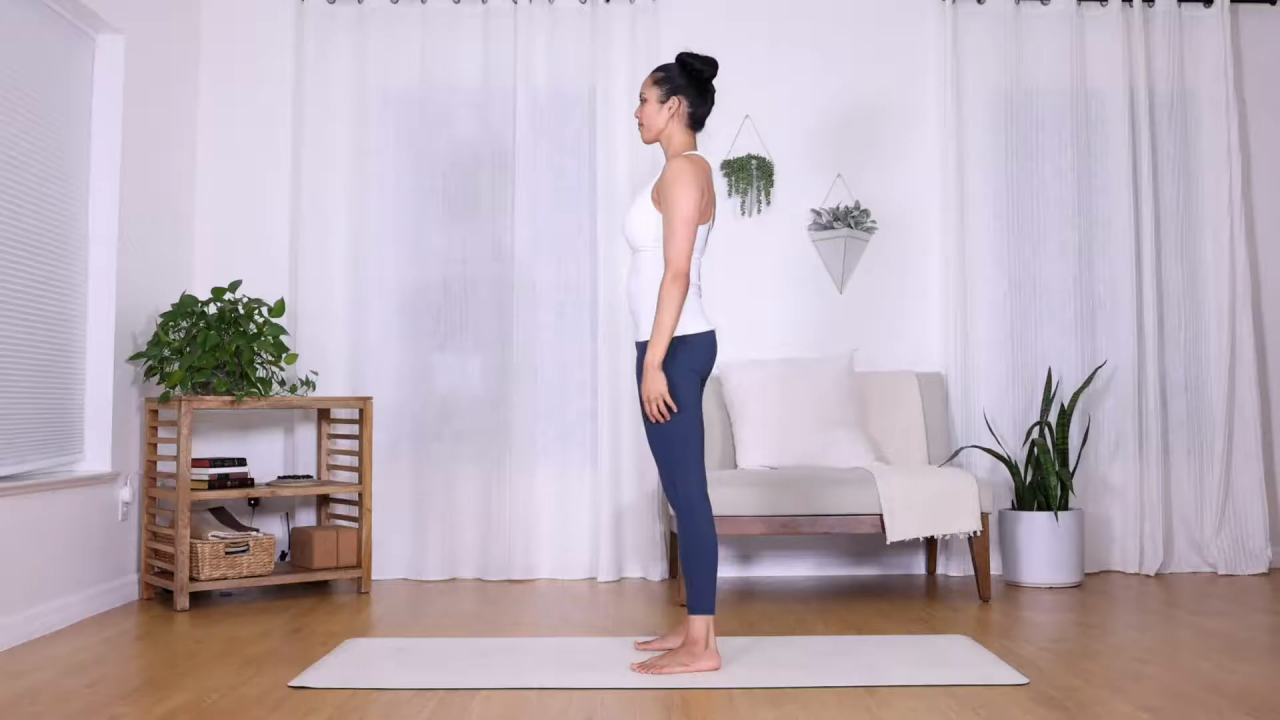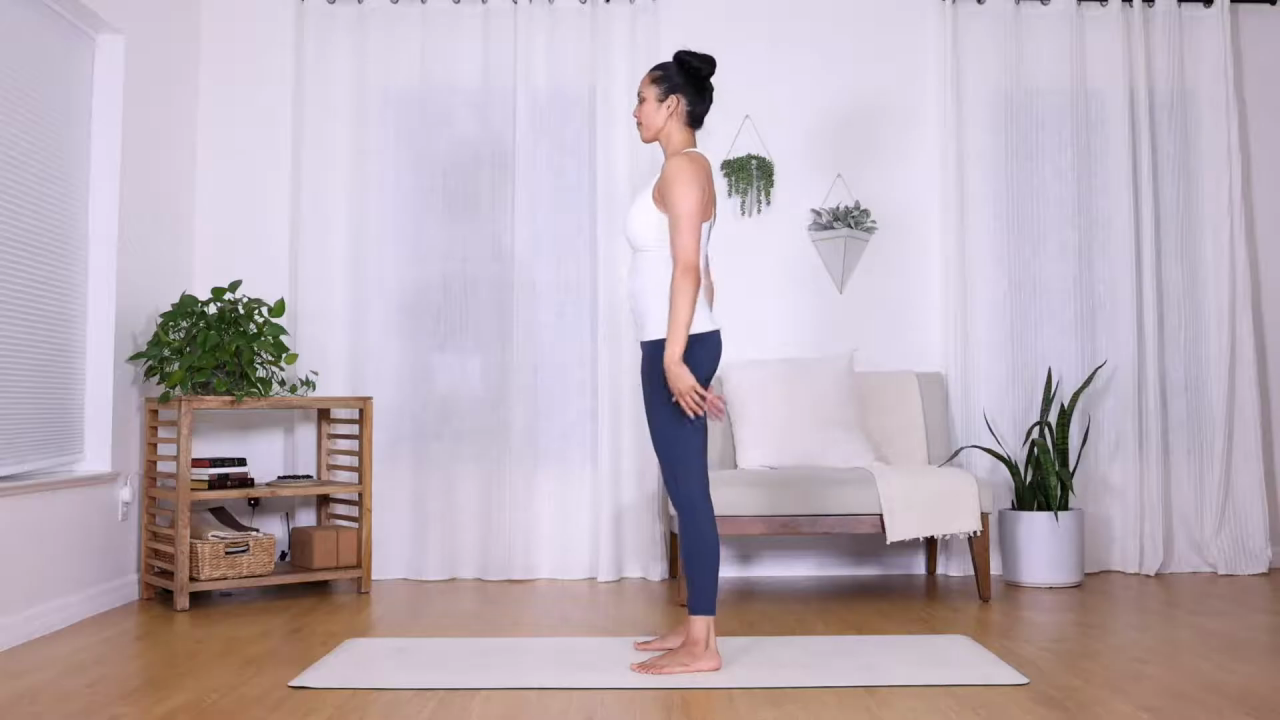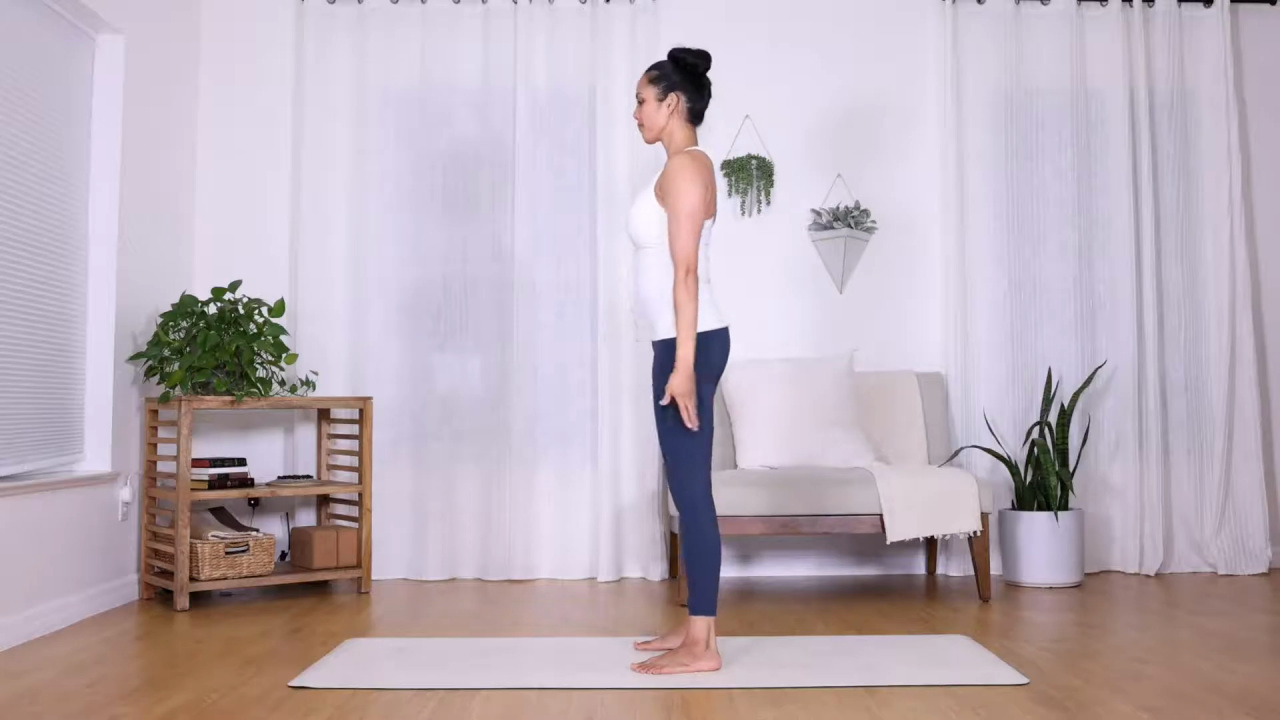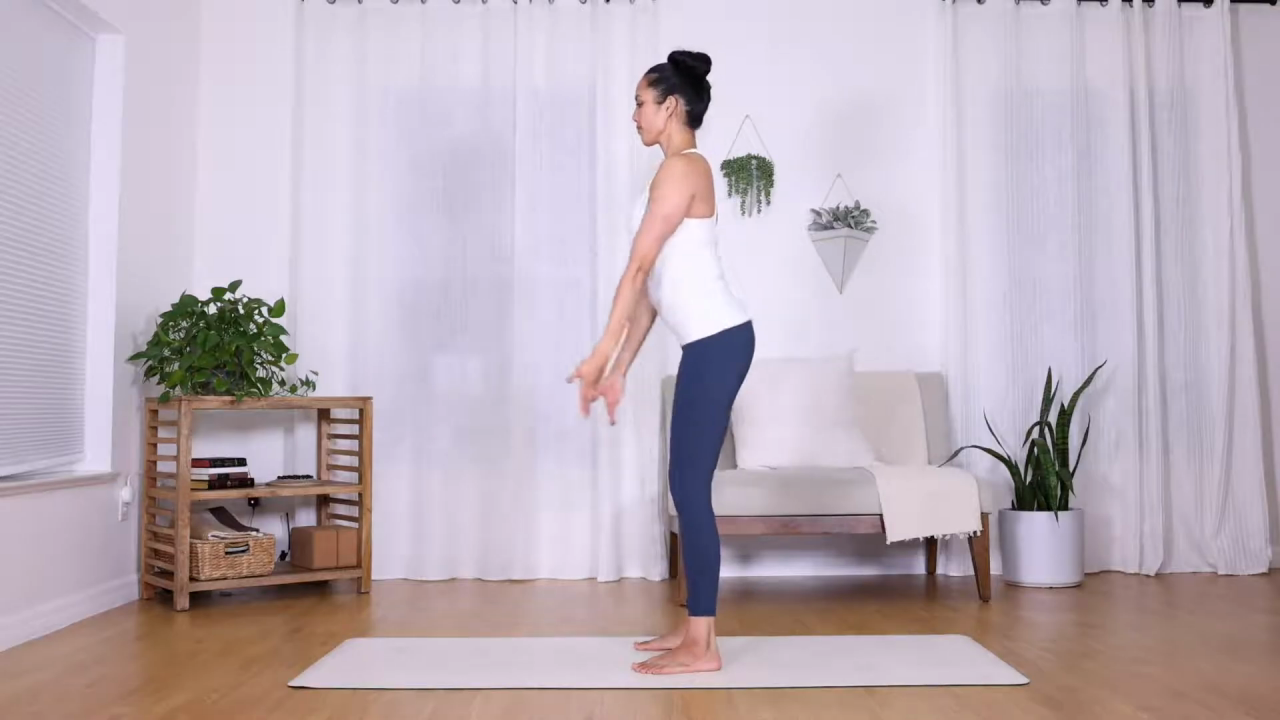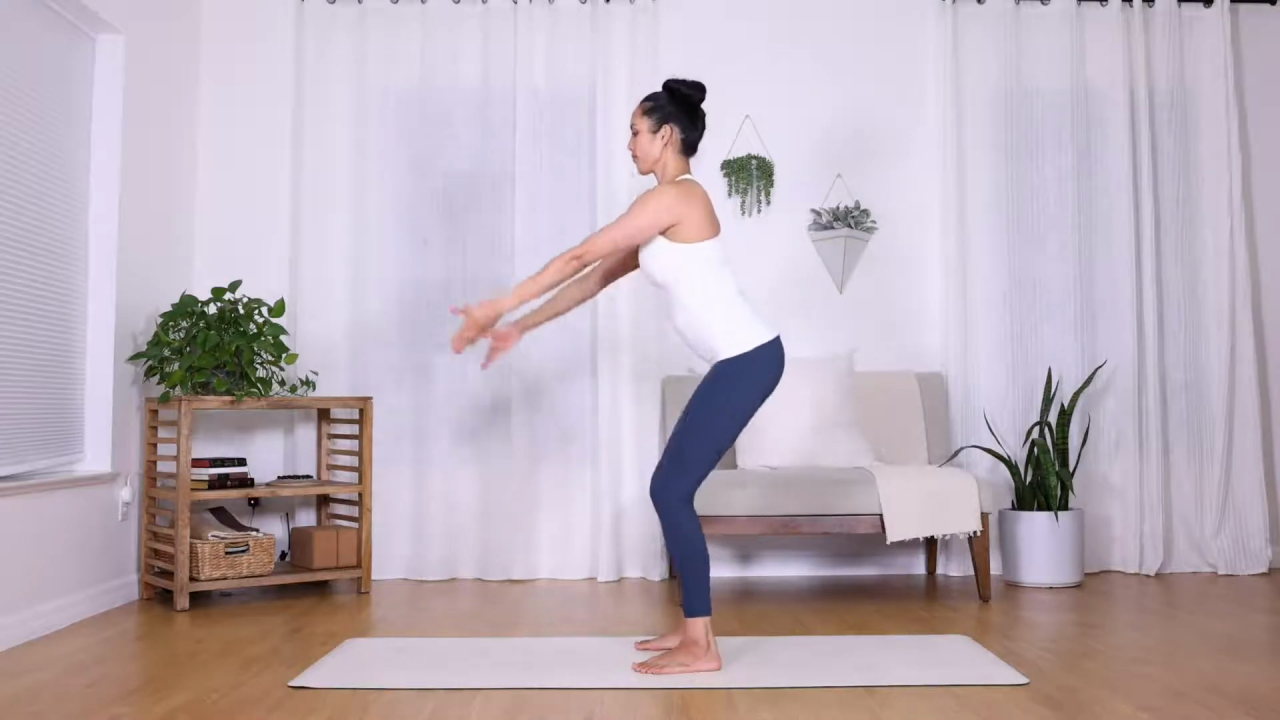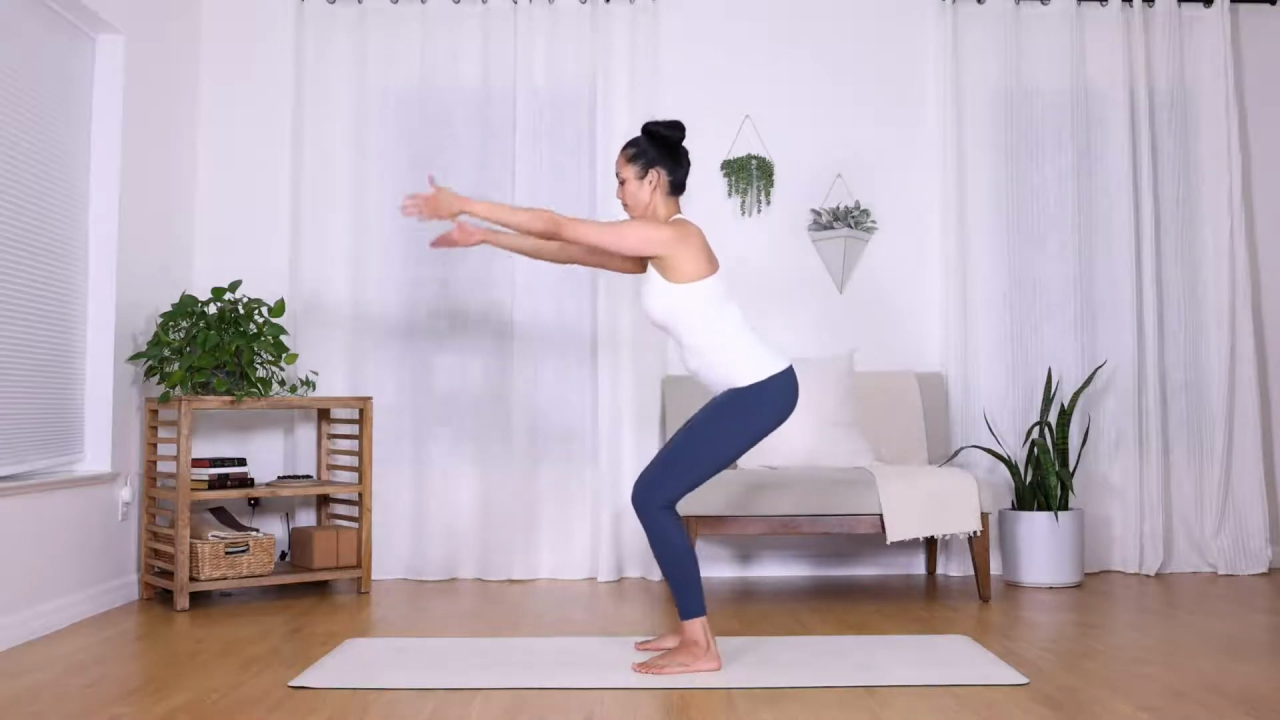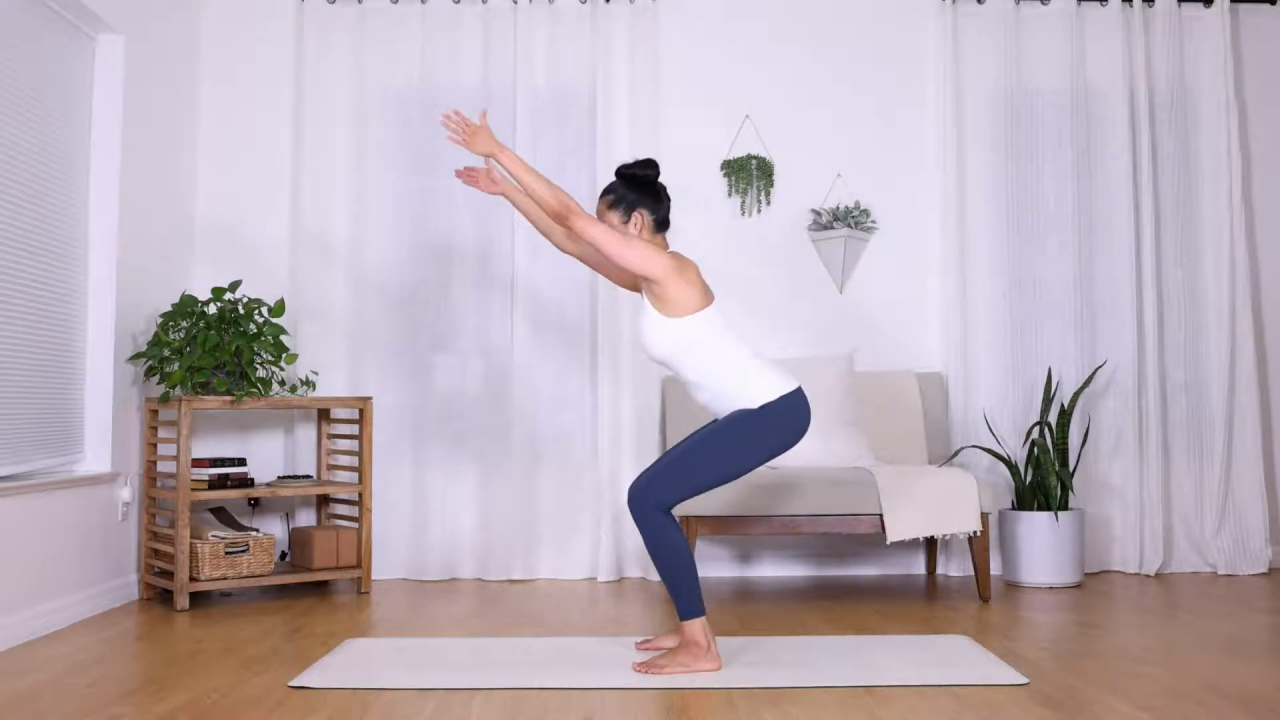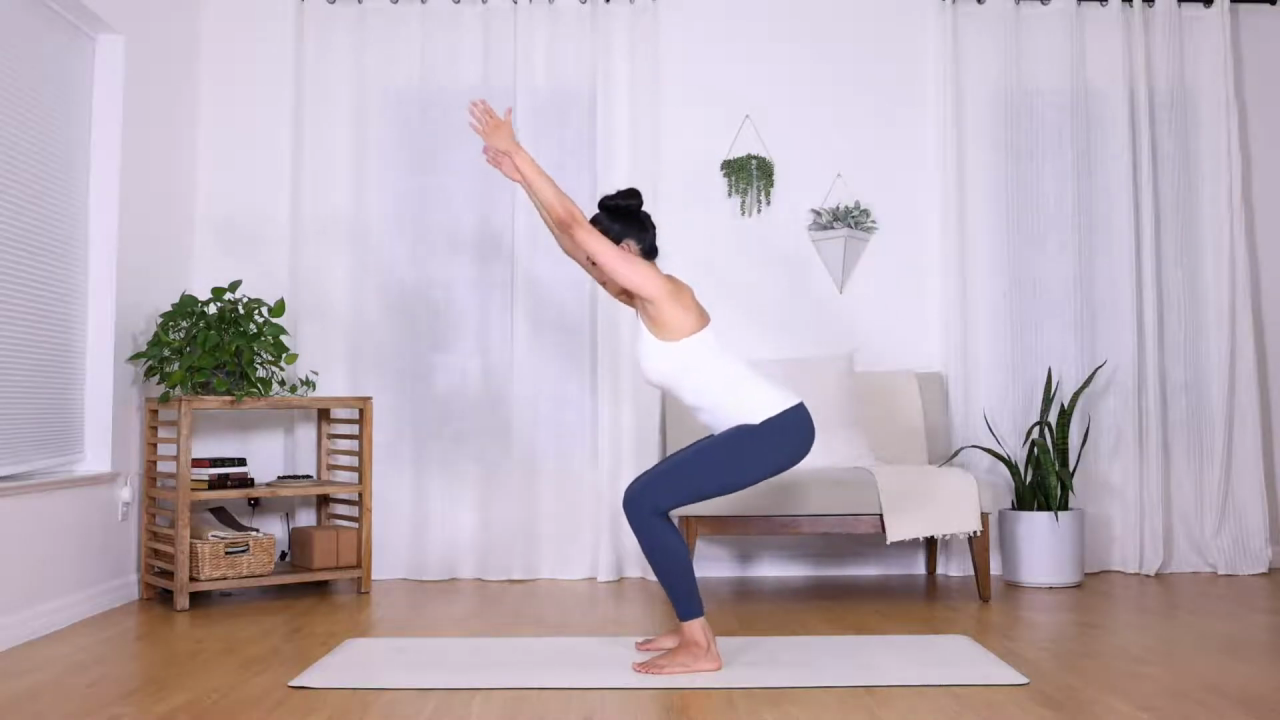
dt=0.4s
person 1, frame 1
left shoulder: (684, 169)
right shoulder: (682, 172)
left elbow: (677, 275)
left wrist: (653, 363)
left hip: (675, 348)
right hip: (674, 347)
left knee: (687, 493)
right knee: (682, 492)
left ankle: (701, 646)
right ankle: (694, 627)
person 1, frame 2
left shoulder: (682, 167)
right shoulder: (682, 171)
left elbow: (686, 268)
left wrist: (674, 357)
left hip: (677, 348)
right hip: (679, 345)
left knee: (689, 492)
right knee: (684, 492)
left ankle: (701, 645)
right ankle: (694, 627)
person 1, frame 3
left shoulder: (685, 165)
right shoulder: (682, 169)
left elbow: (686, 271)
left wrist: (684, 364)
left hip: (689, 343)
right hip: (682, 344)
left knee: (691, 491)
right knee: (685, 491)
left ankle: (701, 646)
right ankle: (695, 627)
person 1, frame 4
left shoulder: (681, 168)
right shoulder: (681, 171)
left elbow: (640, 269)
right elbow: (652, 284)
left wrist: (599, 354)
right wrist: (617, 364)
left hip: (717, 343)
right hip: (711, 344)
left knee: (689, 488)
right knee: (687, 487)
left ankle: (702, 647)
right ankle: (695, 629)
person 1, frame 5
left shoulder: (675, 197)
right shoulder: (674, 205)
left elbow: (581, 255)
right elbow: (597, 274)
left wrist: (498, 307)
right wrist: (522, 324)
left hip: (747, 362)
right hip: (743, 361)
left knee: (670, 491)
right knee: (671, 491)
left ankle: (700, 648)
right ankle: (694, 629)
person 1, frame 6
left shoulder: (670, 236)
right shoulder: (657, 249)
left elbow: (559, 227)
right elbow: (568, 248)
left wrist: (464, 206)
right wrist: (487, 235)
left hip: (760, 392)
right hip: (751, 389)
left knee: (652, 497)
right knee: (654, 496)
left ankle: (699, 647)
right ankle: (691, 630)
person 1, frame 7
left shoulder: (667, 268)
right shoulder: (648, 279)
left elbow: (570, 215)
right elbow: (567, 237)
left wrist: (497, 150)
right wrist: (504, 189)
left hip: (772, 412)
right hip: (761, 409)
left knee: (648, 499)
right knee: (651, 499)
left ankle: (700, 647)
right ankle: (693, 628)
person 1, frame 8
left shoulder: (661, 292)
right shoulder: (649, 298)
left elbow: (575, 224)
right elbow: (572, 241)
left wrist: (514, 149)
right wrist: (521, 178)
left hip: (776, 430)
right hip: (766, 426)
left knee: (643, 502)
right knee: (647, 501)
left ankle: (699, 647)
right ankle: (692, 628)
